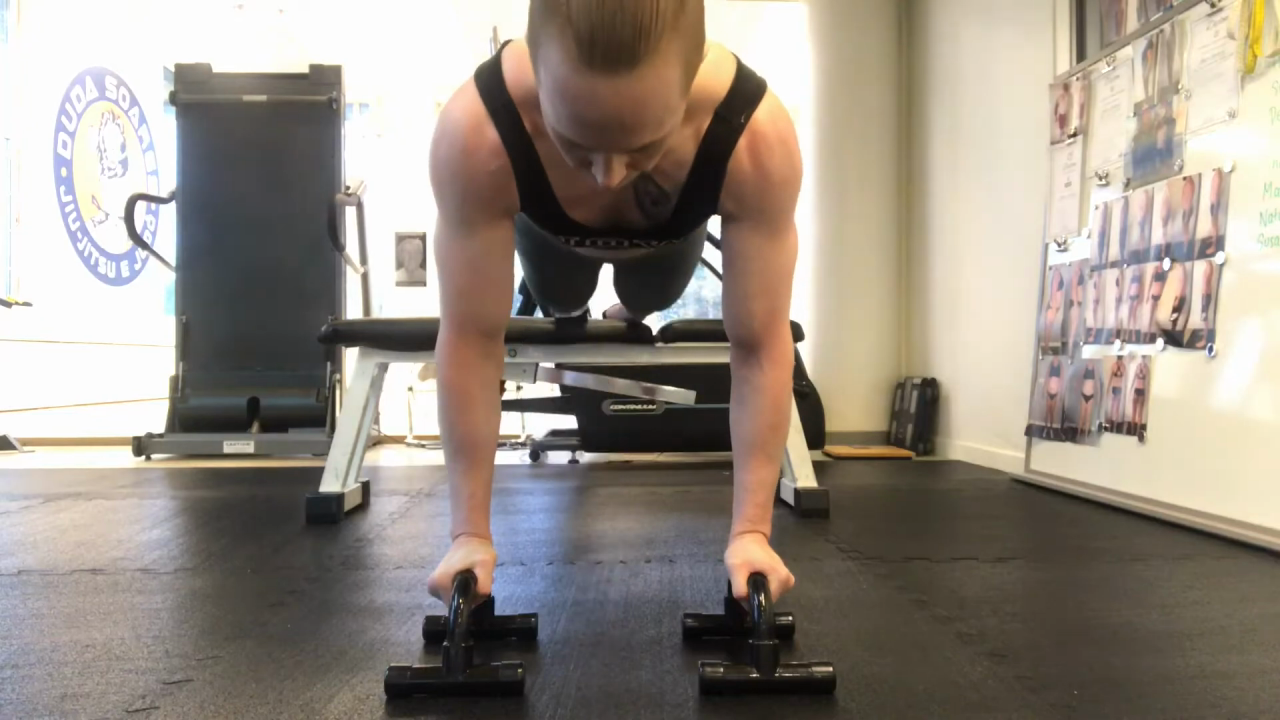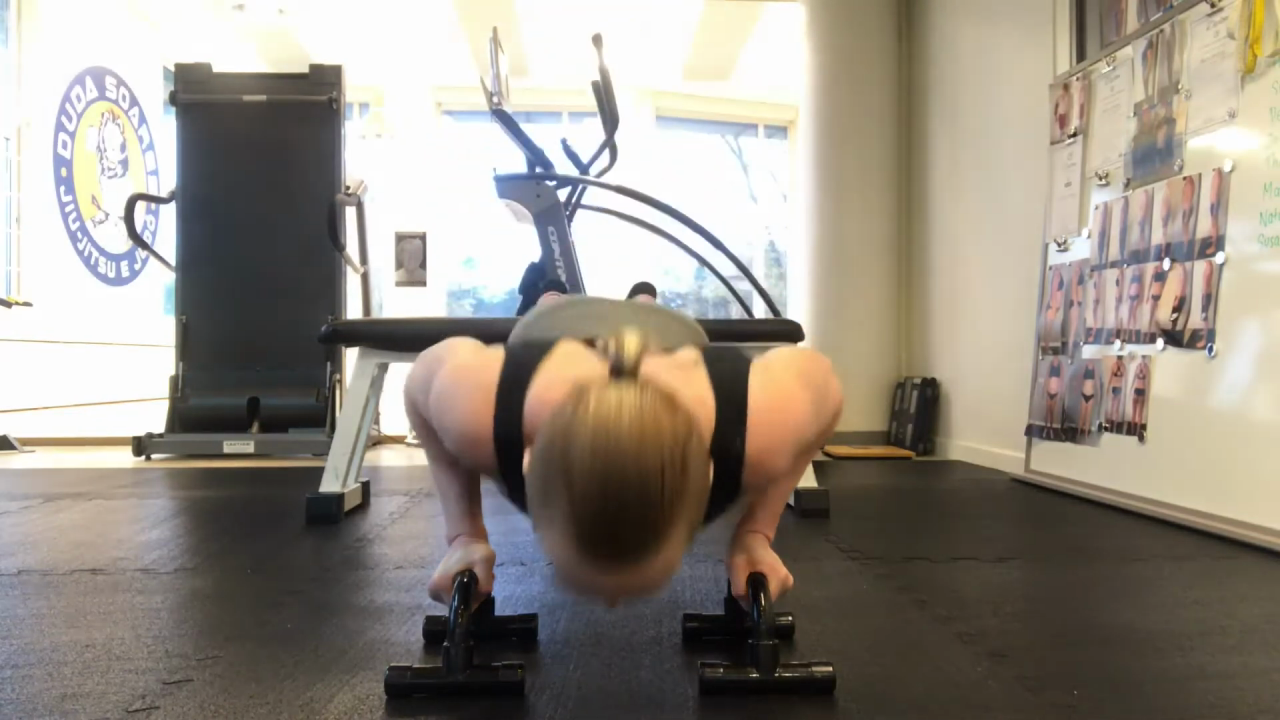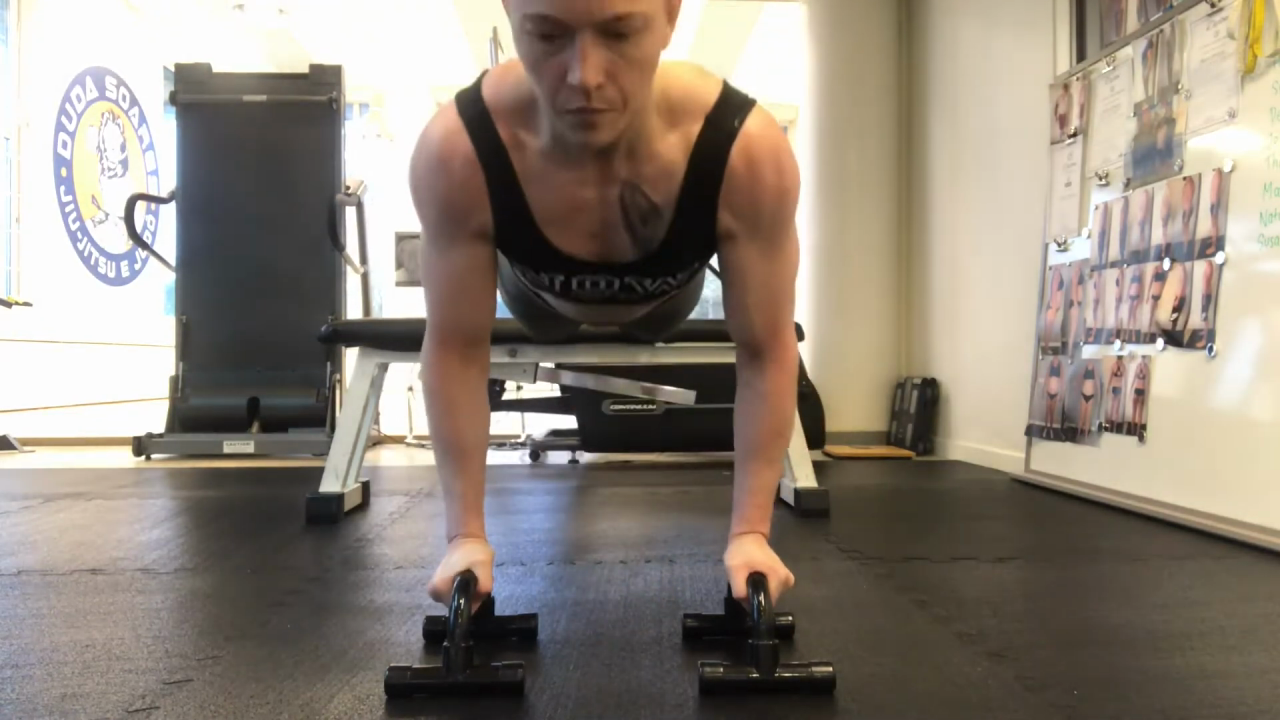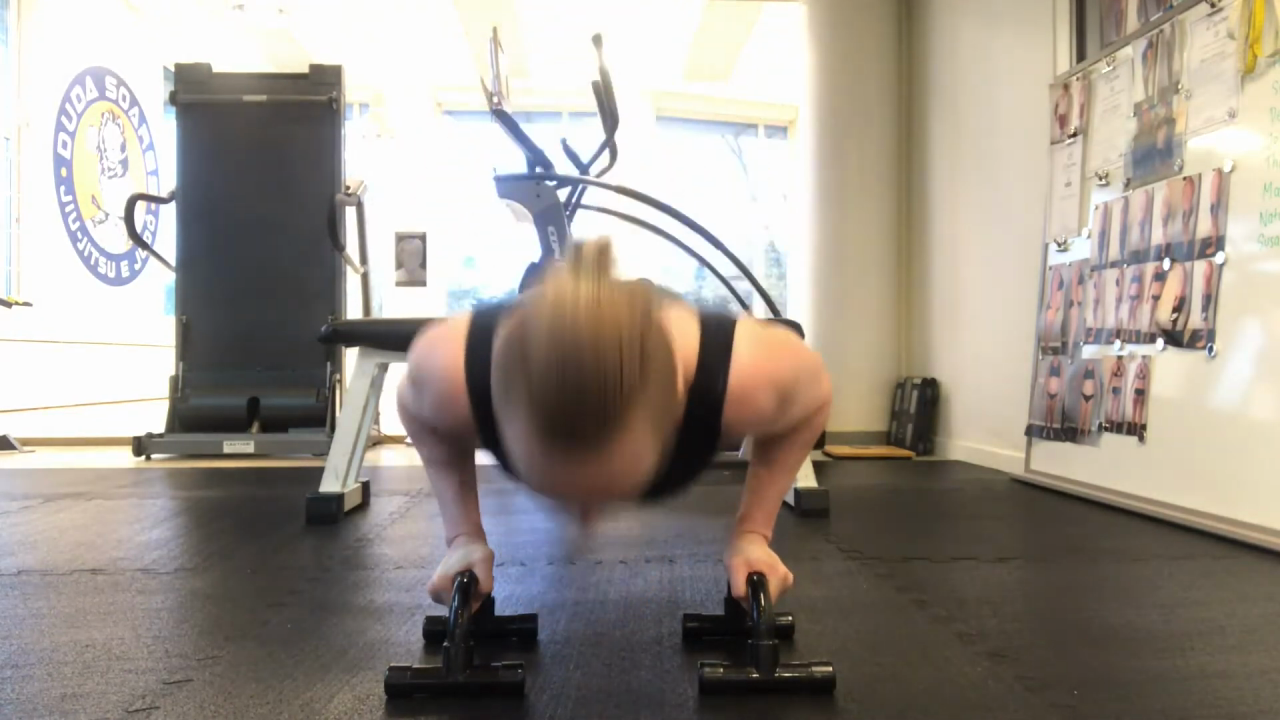
dt=1s
person 1, frame 1
left shoulder: (756, 136)
right shoulder: (475, 131)
left elbow: (760, 345)
right elbow: (471, 339)
left wrist: (751, 530)
right wrist: (470, 533)
left hip: (667, 237)
right hip: (550, 232)
left knee: (650, 302)
right knee: (557, 300)
person 1, frame 2
left shoulder: (757, 430)
right shoulder: (480, 411)
left elbow: (827, 388)
right elbow: (420, 388)
left wrist: (756, 533)
right wrist: (463, 532)
left ankle: (646, 308)
right ankle: (551, 303)
person 1, frame 3
left shoulder: (748, 152)
right shoulder: (455, 151)
left elbow: (765, 352)
right elbow: (455, 350)
left wrist: (749, 533)
right wrist: (466, 536)
left hip: (660, 293)
right hip: (544, 291)
left knee: (655, 330)
right knee: (542, 328)
person 1, frame 4
left shoulder: (742, 377)
right shoulder: (454, 373)
left elbow: (816, 394)
left wrist: (753, 531)
right wrist: (465, 534)
left ankle: (647, 299)
right ankle: (541, 290)
